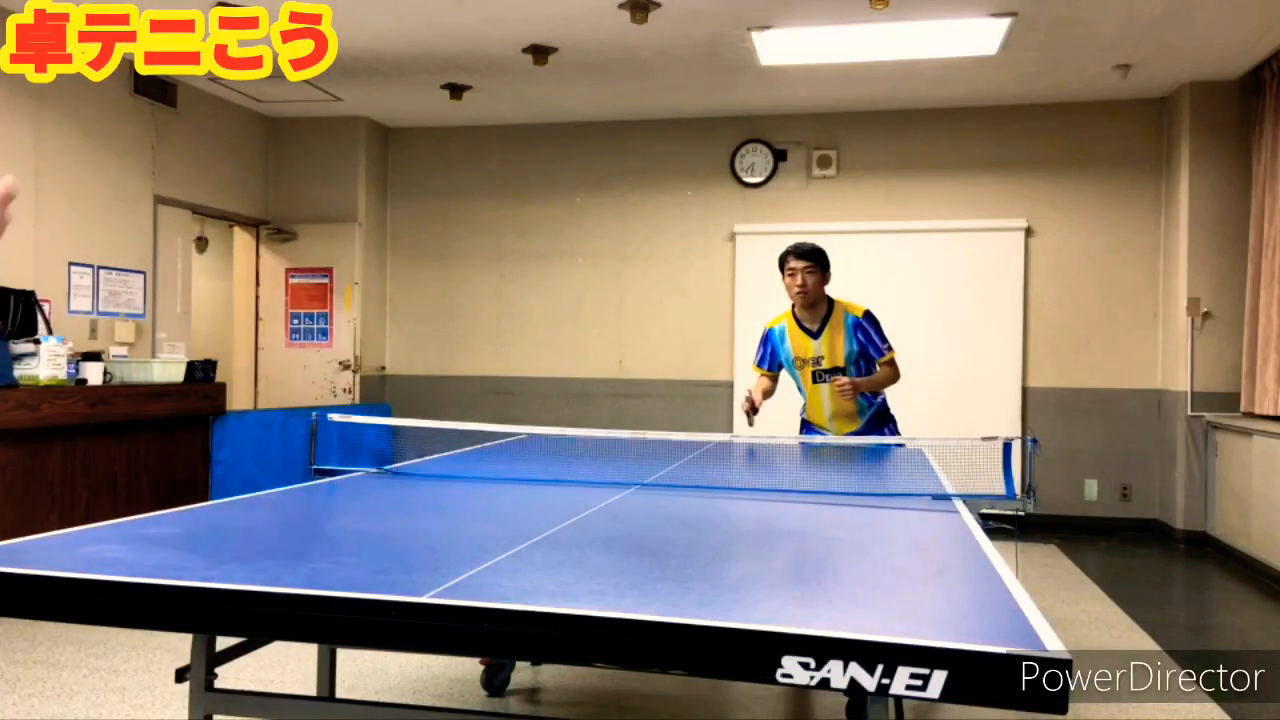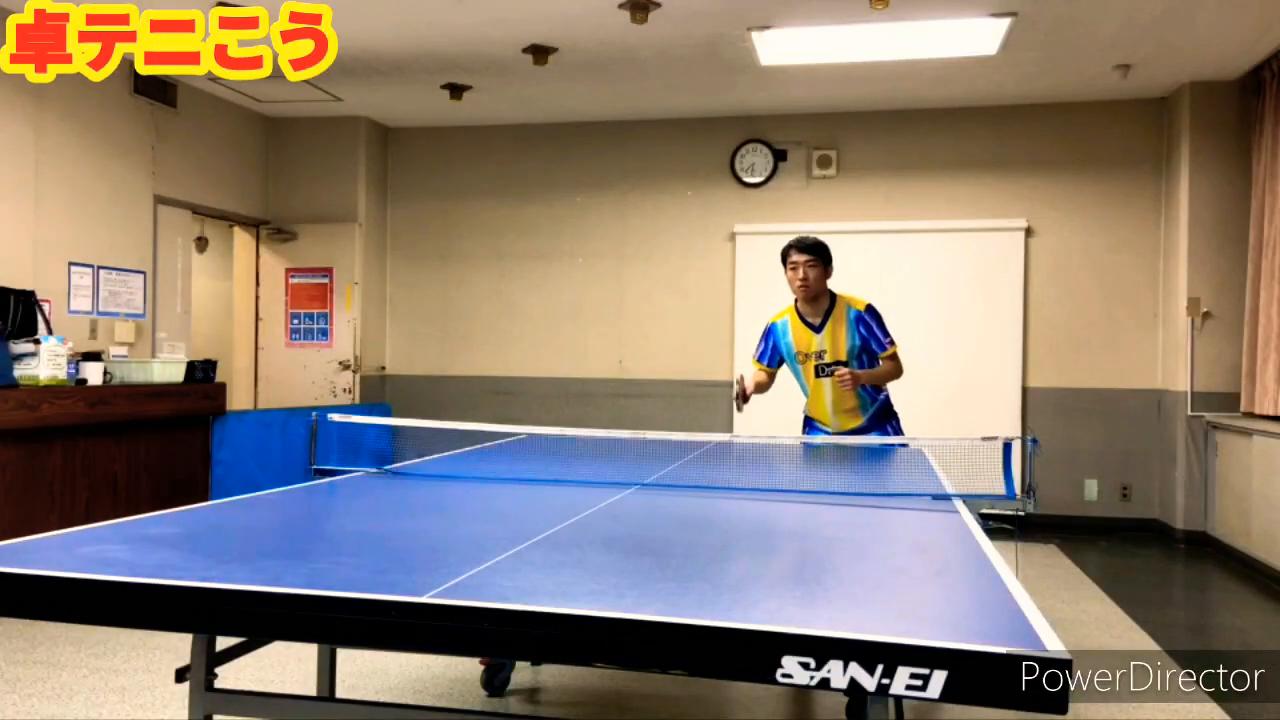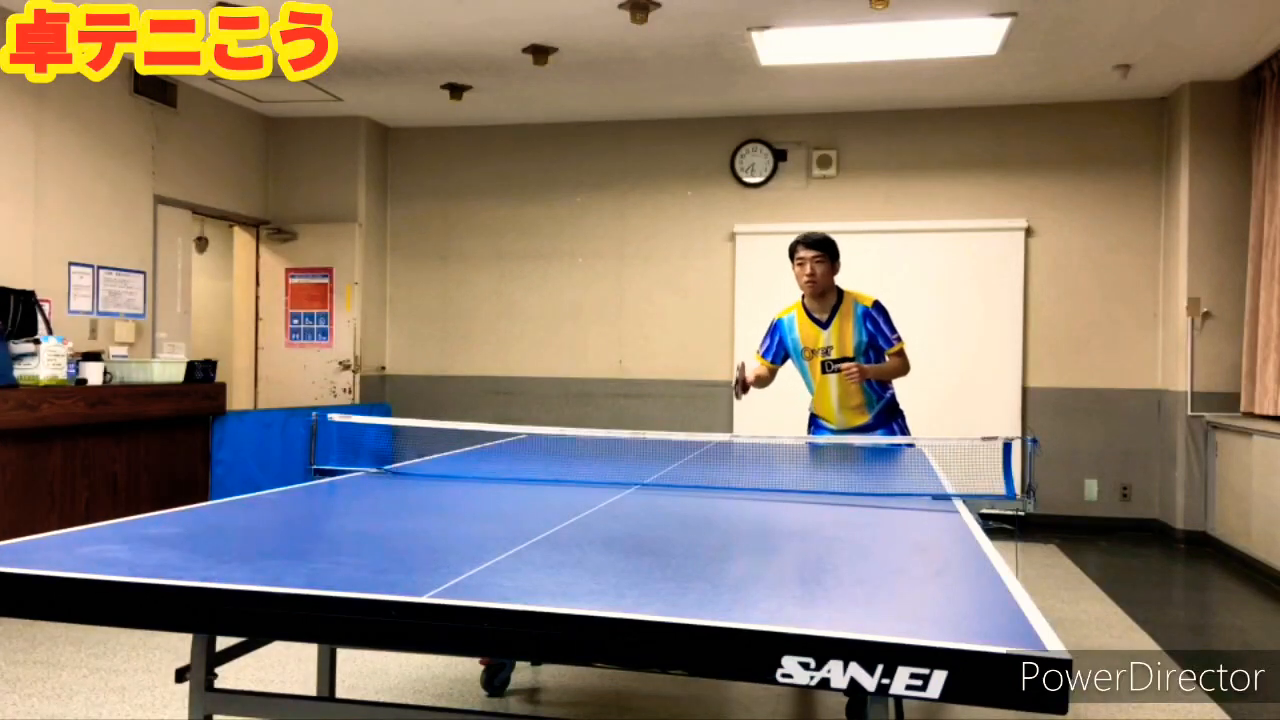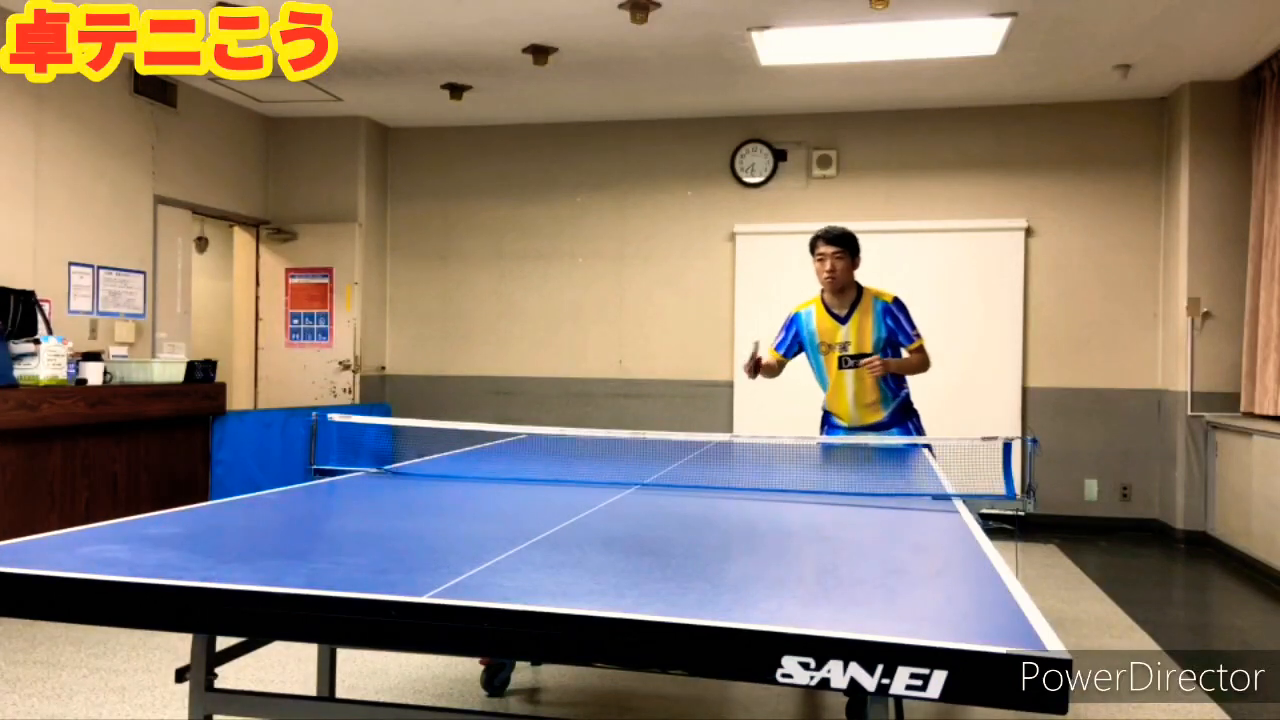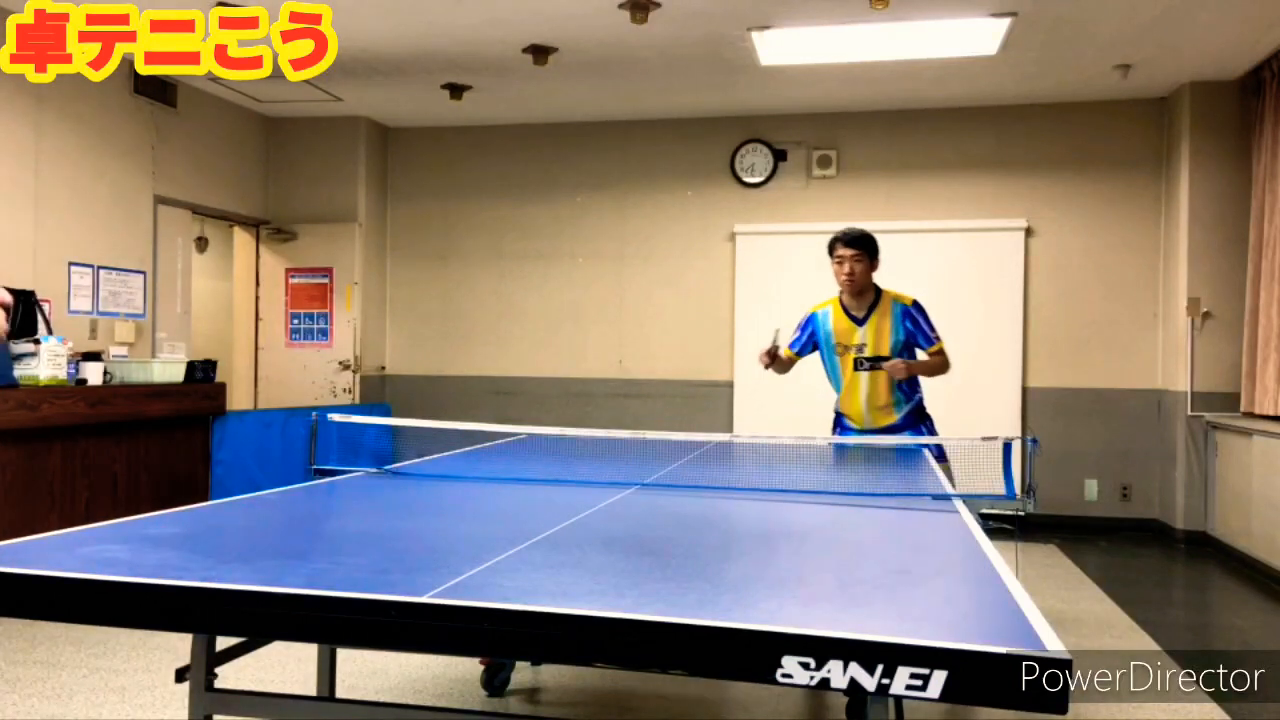
dt=0.1s
person 1, frame 1
left shoulder: (857, 319)
right shoulder: (776, 332)
left elbow: (892, 372)
right elbow: (768, 378)
left wrist: (859, 385)
right wrist: (758, 394)
left hip: (872, 431)
right hip: (817, 434)
person 1, frame 2
left shoulder: (859, 313)
right shoulder: (778, 327)
left elbow: (894, 367)
right elbow: (766, 373)
left wrist: (860, 376)
right wrist: (752, 385)
left hip: (874, 428)
right hip: (820, 432)
person 1, frame 3
left shoulder: (866, 310)
right shoulder: (785, 323)
left elbow: (902, 364)
right elbow: (767, 371)
left wrist: (867, 371)
right wrist: (751, 378)
left hip: (880, 427)
right hip: (826, 431)
person 1, frame 4
left shoulder: (886, 306)
right shoulder: (802, 317)
left elbow: (922, 361)
right elbow: (776, 364)
left wrist: (889, 364)
right wrist: (762, 366)
left hip: (895, 425)
right hip: (839, 430)
person 1, frame 5
left shoulder: (904, 310)
right shoulder: (820, 318)
left elbow: (942, 362)
right elbow: (786, 362)
left wrist: (910, 366)
right wrist: (774, 359)
left hip: (908, 428)
right hip: (852, 433)
